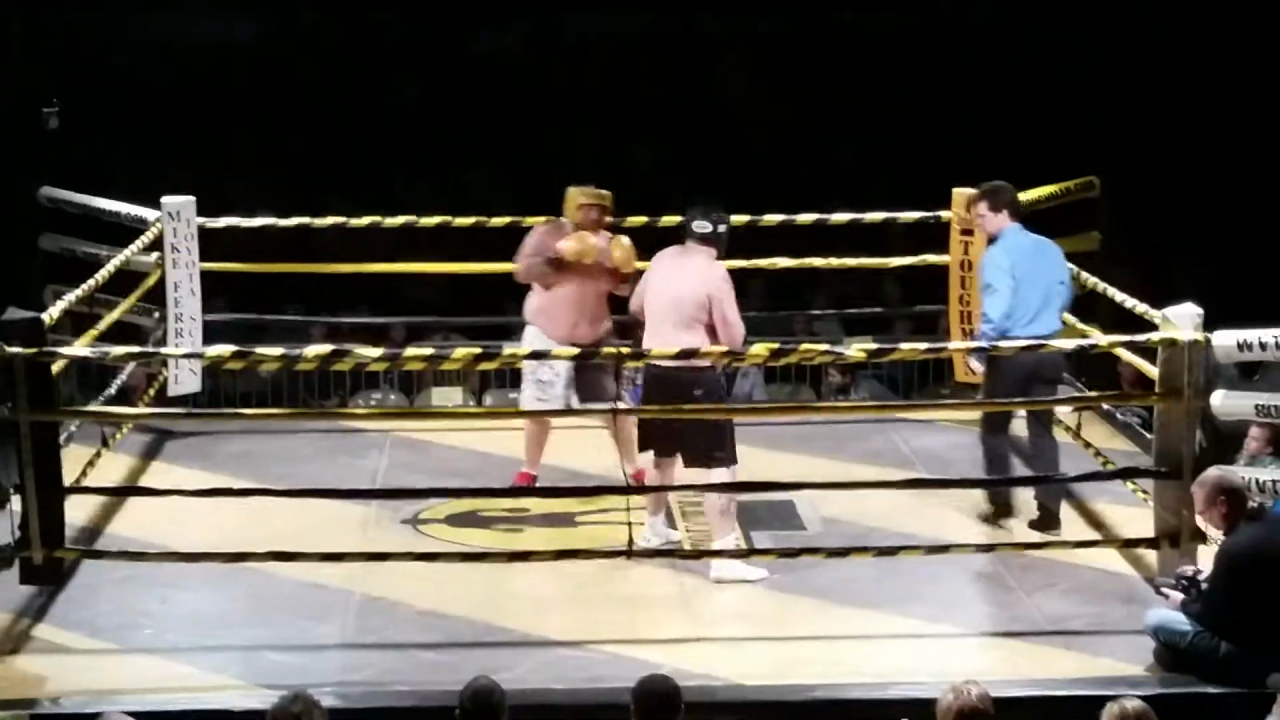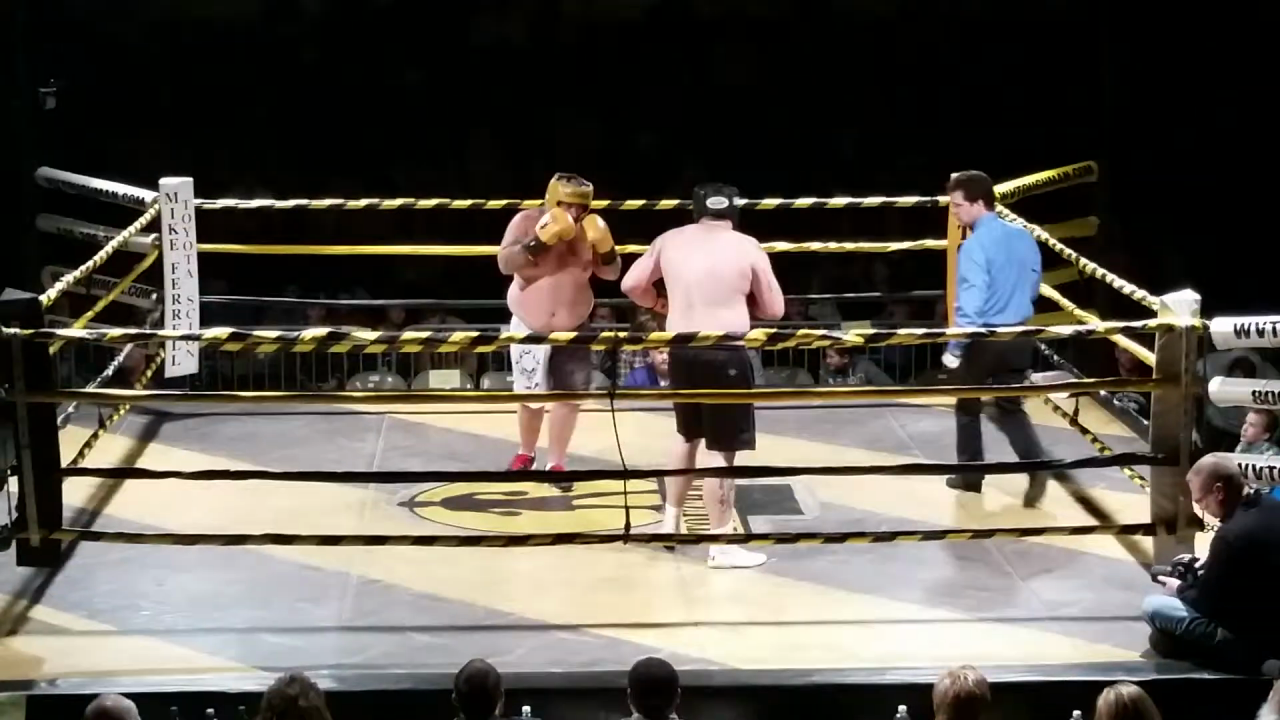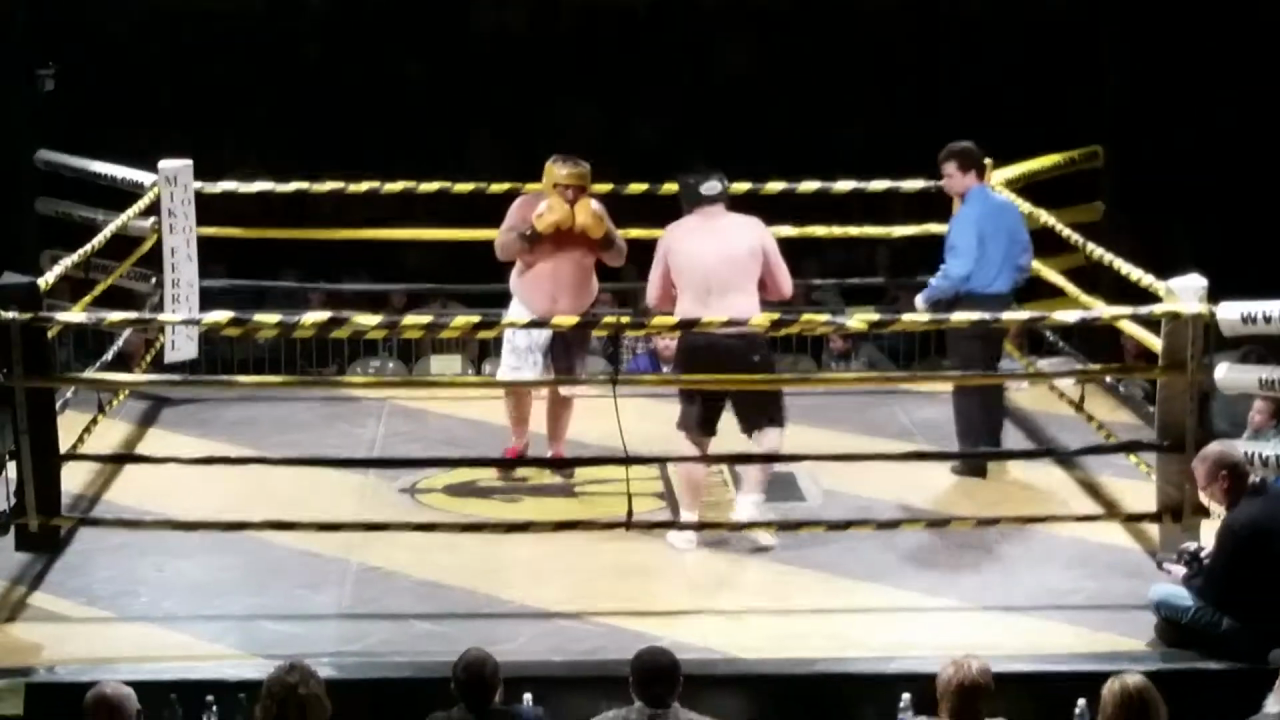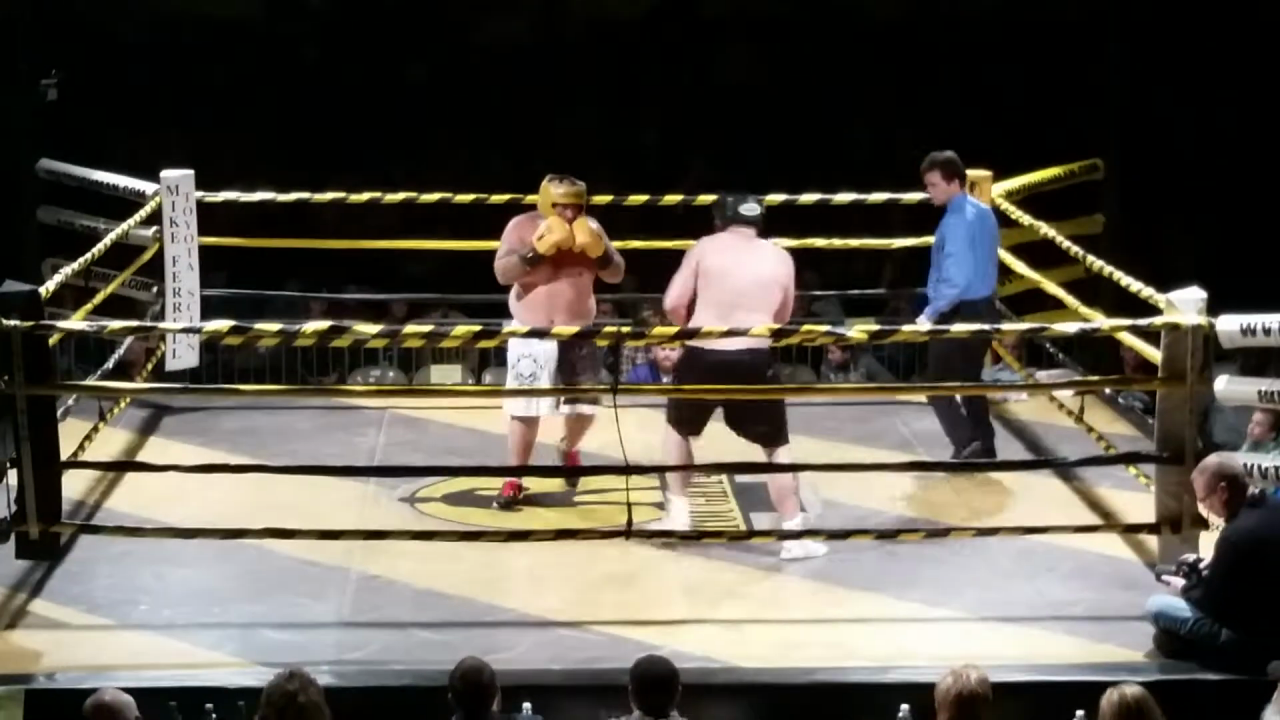
dt=0.3s
person 1, frame 1
left shoulder: (661, 258)
right shoulder: (713, 274)
left elbow: (638, 307)
right elbow: (732, 338)
right wrist: (715, 325)
left hip: (656, 372)
right hip: (695, 377)
left knee: (664, 453)
right knee: (719, 465)
left ankle: (654, 529)
right ankle: (724, 558)
person 1, frame 2
left shoulder: (671, 240)
right shoulder: (747, 247)
left elbow: (632, 285)
right elbow: (775, 308)
left hip: (682, 353)
right hip: (726, 356)
left knee: (689, 437)
right knee: (724, 452)
left ankle: (670, 522)
right ankle: (721, 545)
person 1, frame 3
left shoulder: (673, 234)
right shoulder: (753, 228)
left elbow: (655, 297)
right elbow: (782, 289)
left hip: (694, 345)
right hip: (744, 342)
left knee: (696, 439)
right knee: (768, 427)
left ankle: (687, 525)
right ankle: (748, 502)
person 1, frame 4
left shoulder: (706, 247)
right shoulder: (780, 258)
left elbow: (673, 303)
right elbow: (780, 317)
left hip: (702, 358)
right hip: (754, 361)
left knee: (677, 429)
right knee: (777, 448)
left ankle: (678, 511)
right ankle: (793, 537)
person 2, frame 1
left shoulder: (998, 254)
right shoulder: (1050, 249)
left elbow: (995, 311)
right elbow: (1064, 296)
left wrist: (979, 352)
left hip: (1011, 351)
right hip: (1049, 349)
left knee: (994, 426)
right knee: (1042, 430)
left ankle: (1001, 501)
right ankle: (1050, 512)
person 2, frame 2
left shoulder: (975, 245)
right shoulder: (1024, 238)
left elbow: (970, 302)
right elbow: (1032, 286)
left wrist: (954, 347)
left hip: (983, 339)
right hip: (1018, 336)
left knee: (968, 408)
right knee: (1010, 409)
left ankle: (970, 476)
right ankle: (1037, 469)
person 2, frame 3
left shoulder: (967, 215)
right shoulder: (1009, 209)
left elbow: (956, 270)
right elbow: (1023, 262)
left wrist: (928, 296)
left hip: (970, 306)
right hip: (1001, 304)
left knee: (967, 384)
right knee: (989, 377)
left ankle: (974, 460)
right ankle: (992, 445)
person 2, frame 4
left shoulder: (956, 222)
right shoulder: (983, 213)
left elbow: (955, 280)
left wrist: (930, 314)
left hip: (958, 313)
right hip: (983, 309)
left knee: (938, 383)
right knee: (971, 382)
left ankle: (968, 445)
right ankle: (982, 449)
person 3, frame 1
left shoulder: (606, 243)
right shoulder: (546, 234)
left elbow: (622, 288)
right elbow: (523, 271)
left wrist: (626, 267)
right wrist: (559, 257)
left hip: (593, 338)
right hip: (547, 336)
left knee: (612, 404)
right knee: (540, 407)
left ankle: (634, 470)
right ankle: (529, 471)
person 3, frame 2
left shoulder: (588, 229)
right shoulder: (526, 221)
left elbow: (611, 273)
right elbow: (506, 263)
left wrist: (605, 248)
right wrist: (539, 241)
left hip: (573, 326)
right hip: (530, 325)
left knee: (567, 396)
right knee: (530, 396)
left ankle: (556, 463)
right ankle: (526, 452)
person 3, frame 3
left shoulder: (593, 210)
right shoulder: (526, 206)
left elbow: (618, 257)
right elbow: (502, 249)
left wrist: (601, 233)
right wrist: (534, 230)
left hip: (574, 314)
right hip: (529, 310)
left knee: (564, 387)
right knee: (516, 381)
left ankle: (556, 453)
right ankle: (518, 445)
person 3, frame 4
left shoulder: (590, 229)
right shoulder: (522, 226)
left elbow: (616, 274)
right elbow: (502, 273)
left wrist: (599, 251)
right wrist: (536, 251)
left hip: (577, 331)
right hip: (531, 331)
left knee: (584, 405)
right knee: (524, 409)
left ankle: (569, 446)
right ankle: (514, 480)
person 4, frame 1
left shoulder: (1236, 548)
left elbow: (1212, 616)
left wrist: (1183, 603)
right wrist: (1209, 580)
left hip: (1256, 656)
left knee: (1155, 620)
person 4, frame 2
left shoulder: (1232, 535)
left elbow: (1208, 603)
left wrist: (1180, 589)
right wrist: (1207, 565)
left hip: (1254, 642)
left knee: (1153, 607)
person 4, frame 3
left shoulder: (1239, 523)
left elbow: (1215, 591)
left wrist: (1187, 577)
right wrist: (1210, 556)
left hip: (1260, 630)
left knee: (1159, 595)
person 4, frame 4
left shoulder: (1238, 534)
left elbow: (1214, 603)
left wrist: (1186, 588)
right wrist: (1210, 567)
left hip: (1258, 641)
left knee: (1157, 607)
